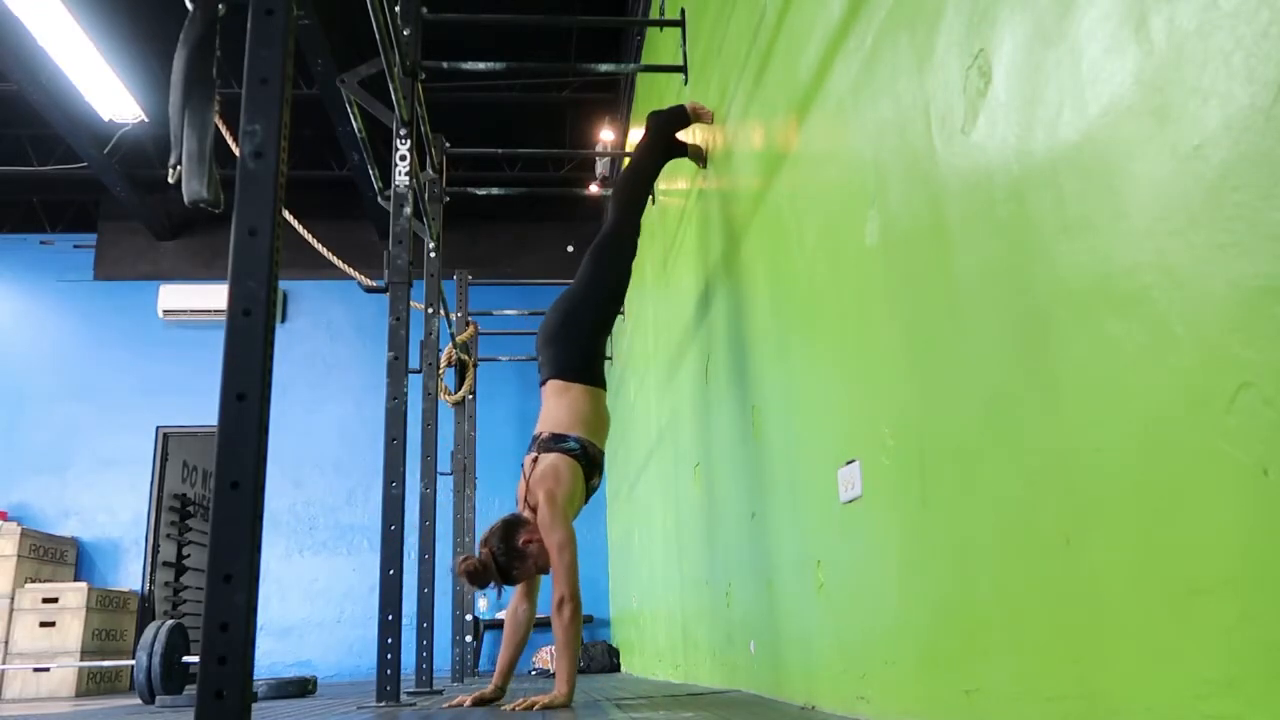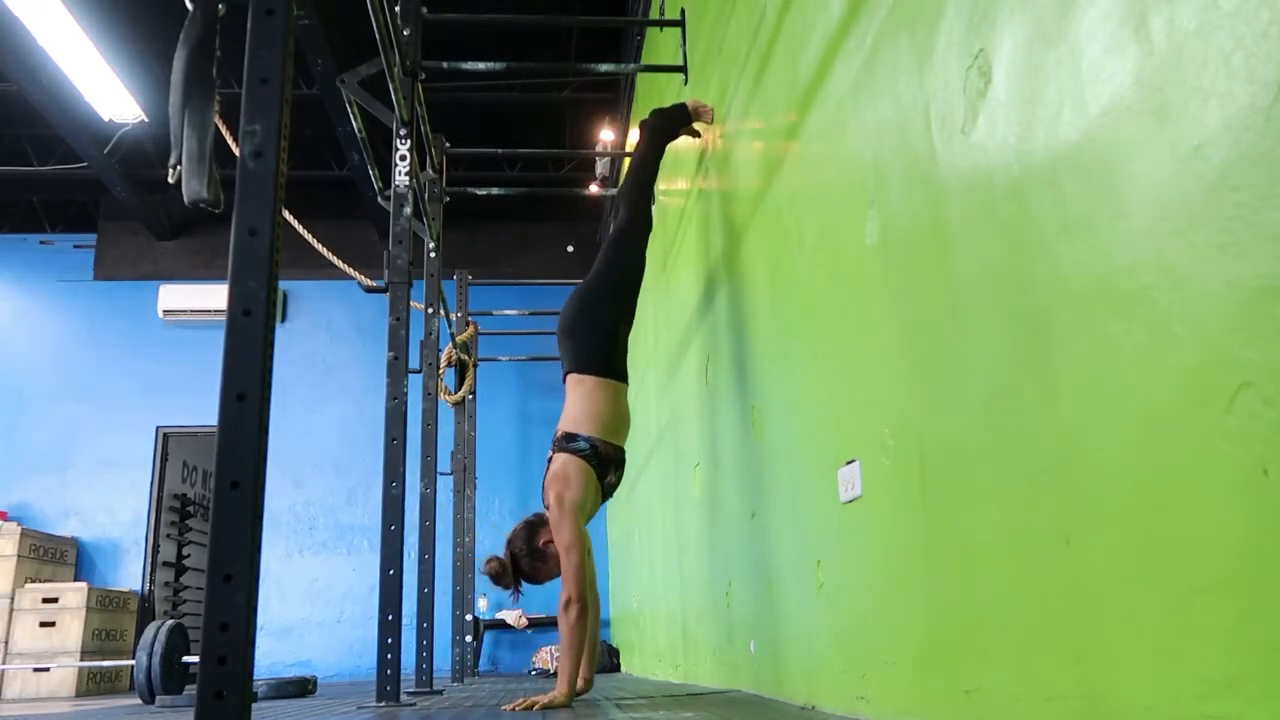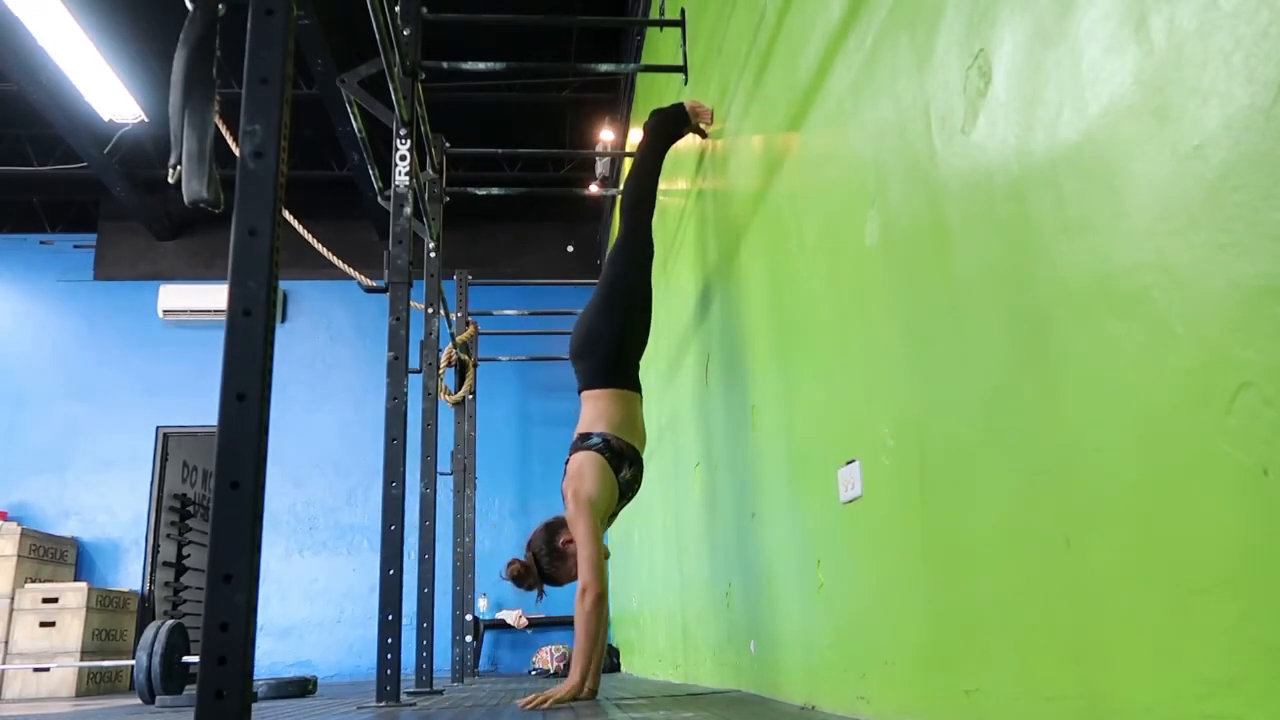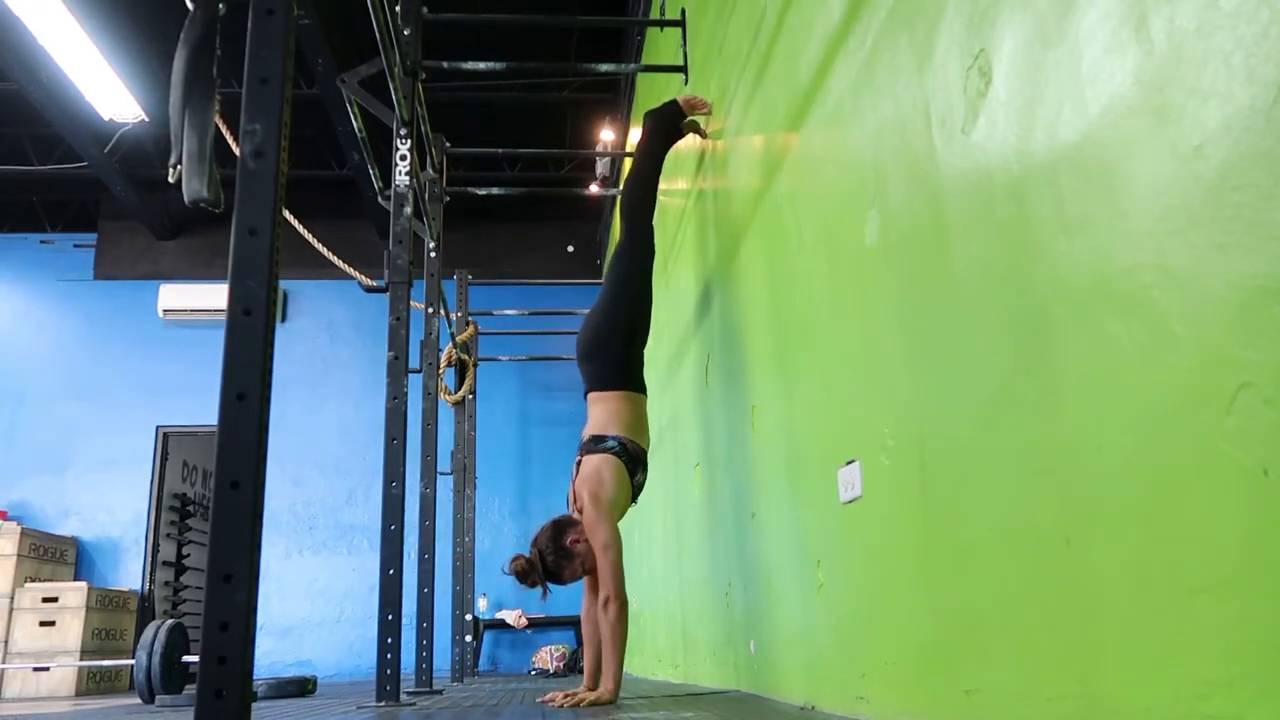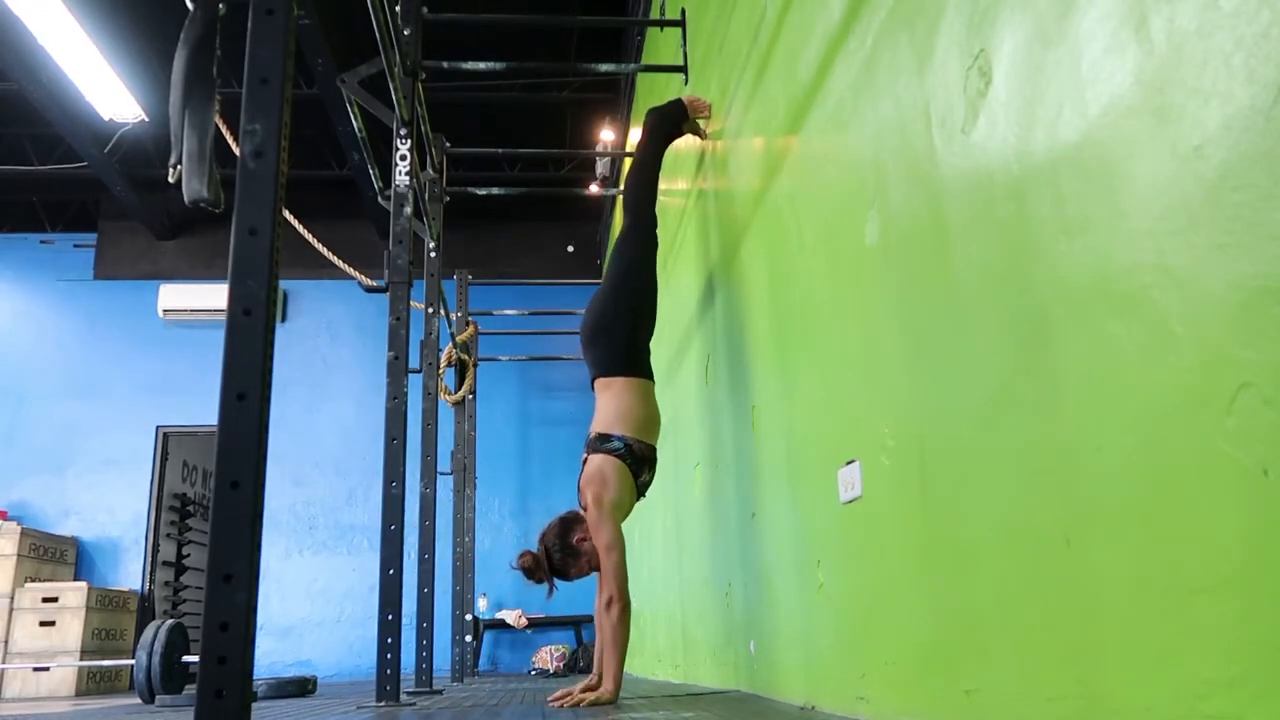
dt=0.4s
person 1, frame 1
left shoulder: (545, 500)
right shoulder: (534, 505)
left elbow: (565, 600)
right elbow: (526, 601)
left wrist: (562, 691)
right wrist: (496, 686)
left hip: (572, 339)
right hip: (568, 345)
left knee: (620, 225)
right knee: (618, 232)
left ankle: (667, 132)
person 1, frame 2
left shoulder: (563, 499)
right shoulder: (562, 501)
left elbow: (575, 600)
left wrist: (565, 688)
right wrist: (580, 677)
left hip: (592, 335)
right hip: (589, 341)
left knee: (630, 224)
right knee: (627, 229)
left ankle: (668, 126)
person 1, frame 3
left shoulder: (583, 501)
right shoulder: (586, 505)
left elbow: (592, 593)
right elbow: (594, 593)
left wrist: (578, 679)
right wrist: (587, 680)
left hip: (606, 354)
right hip: (606, 363)
left knee: (633, 235)
right knee: (632, 243)
left ankle: (668, 127)
person 1, frame 4
left shoulder: (594, 500)
right shoulder: (591, 503)
left elbow: (610, 599)
right elbow: (598, 599)
left wrist: (607, 686)
right wrist: (592, 681)
left hip: (612, 356)
right hip: (610, 363)
left knee: (635, 234)
right knee: (635, 238)
left ankle: (663, 129)
person 1, frame 5
left shoulder: (598, 497)
right shoulder: (597, 501)
left elbow: (615, 598)
left wrist: (608, 684)
right wrist: (599, 678)
left hip: (618, 345)
right hip: (616, 348)
left knee: (637, 226)
right knee: (637, 229)
left ankle: (667, 125)
